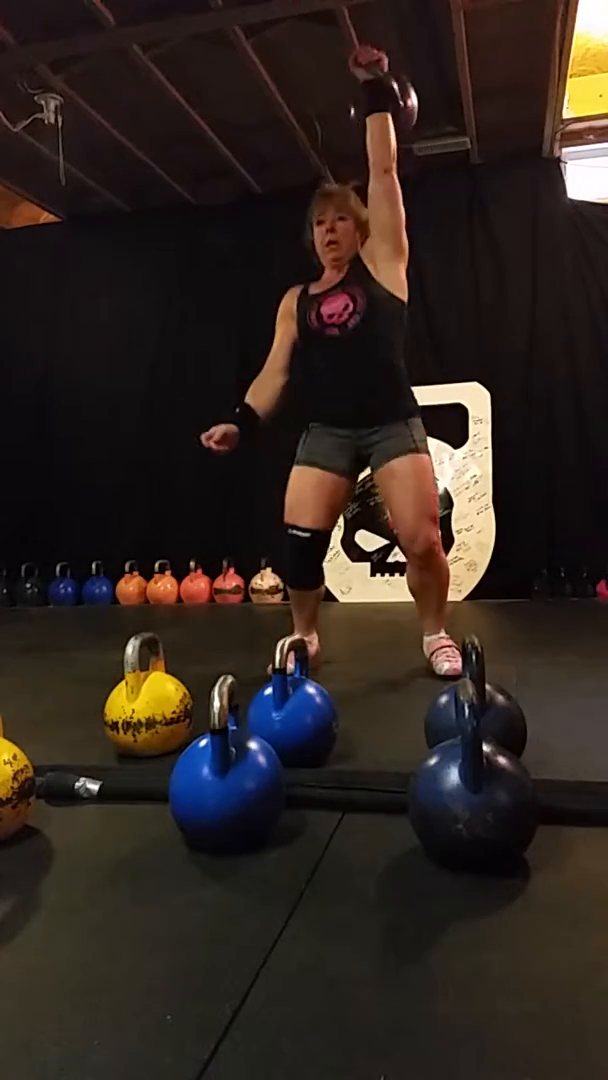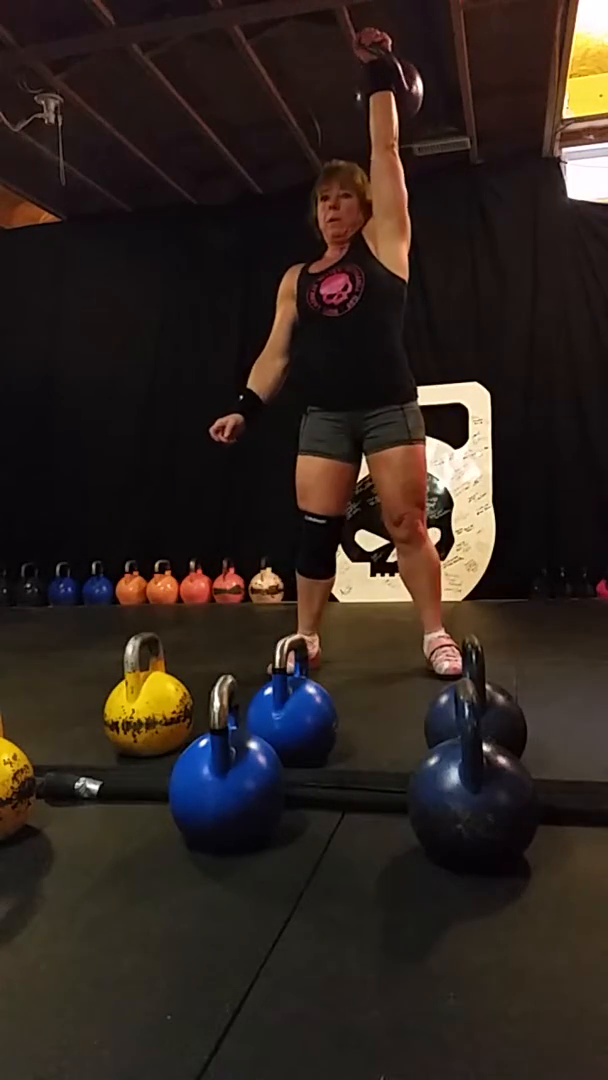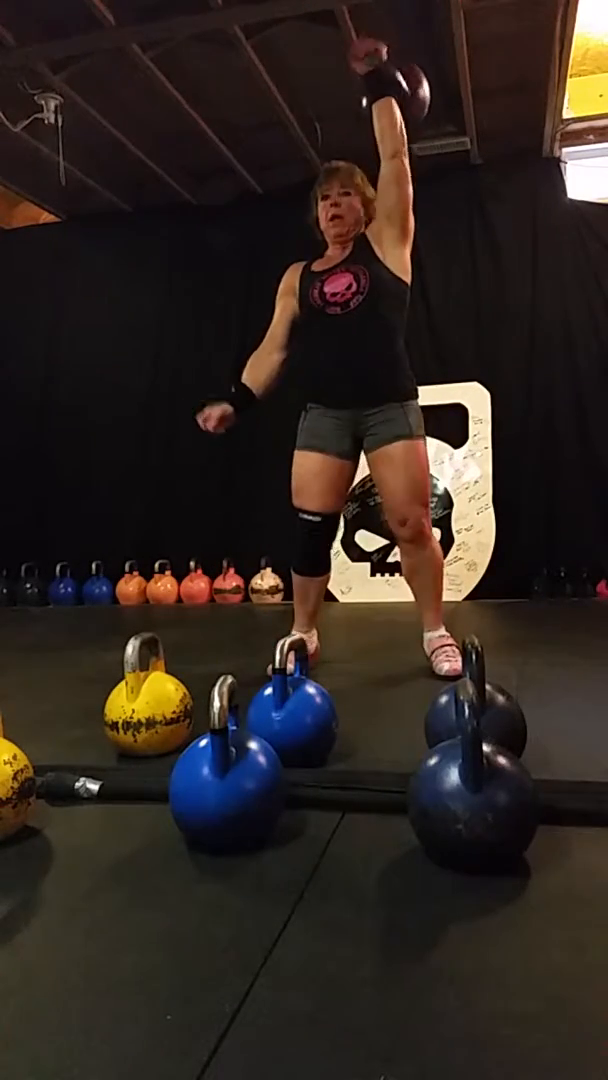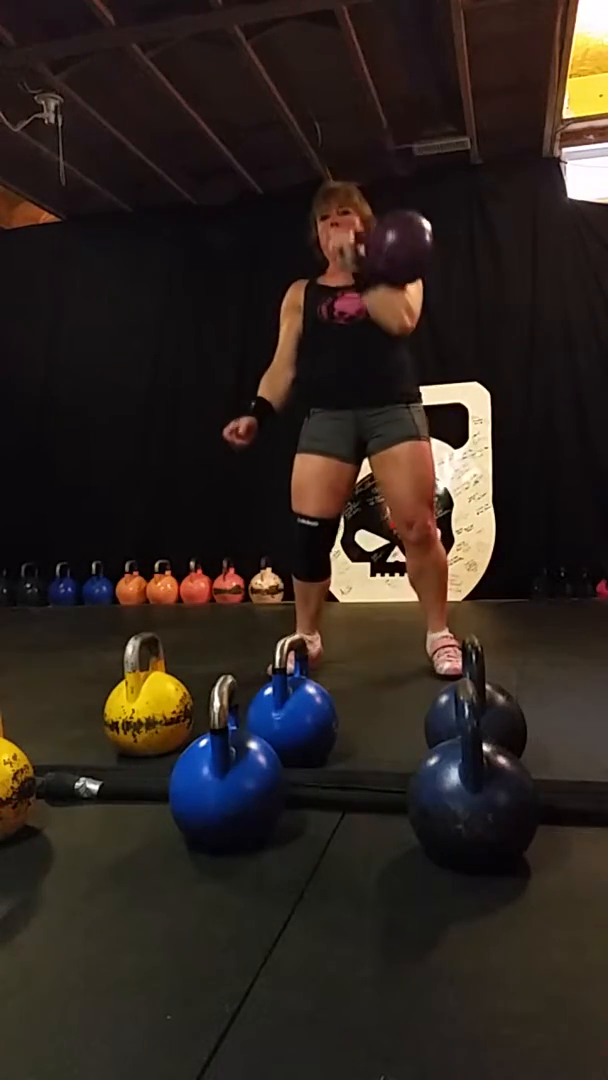
dt=0.4s
person 1, frame 1
left shoulder: (383, 265)
right shoulder: (296, 301)
left elbow: (384, 171)
right elbow: (275, 372)
left wrist: (378, 92)
right wrist: (241, 423)
left hip: (393, 427)
right hip: (327, 434)
left knee: (422, 542)
right knee: (299, 543)
left ankle: (436, 637)
right ankle: (304, 640)
person 1, frame 2
left shoulder: (384, 241)
right shoulder: (297, 278)
left elbow: (386, 150)
right elbow: (276, 352)
left wrist: (379, 72)
right wrist: (245, 407)
left hip: (388, 408)
right hip: (325, 416)
left knee: (407, 525)
right knee: (316, 531)
left ankle: (435, 635)
right ankle: (306, 639)
person 1, frame 3
left shoulder: (385, 243)
right shoulder: (298, 277)
left elbow: (395, 157)
right elbow: (273, 347)
left wrist: (379, 81)
right wrist: (236, 400)
left hip: (390, 406)
right hip: (325, 413)
left knee: (410, 525)
right knee: (311, 529)
left ankle: (436, 635)
right ankle: (303, 638)
person 1, frame 4
right shoulder: (301, 294)
left elbow: (400, 321)
right elbow: (284, 365)
left wrist: (360, 259)
right wrist: (257, 413)
left hip: (393, 409)
right hip: (327, 417)
left knee: (417, 527)
right knee: (309, 530)
left ankle: (439, 635)
right ankle: (305, 638)
